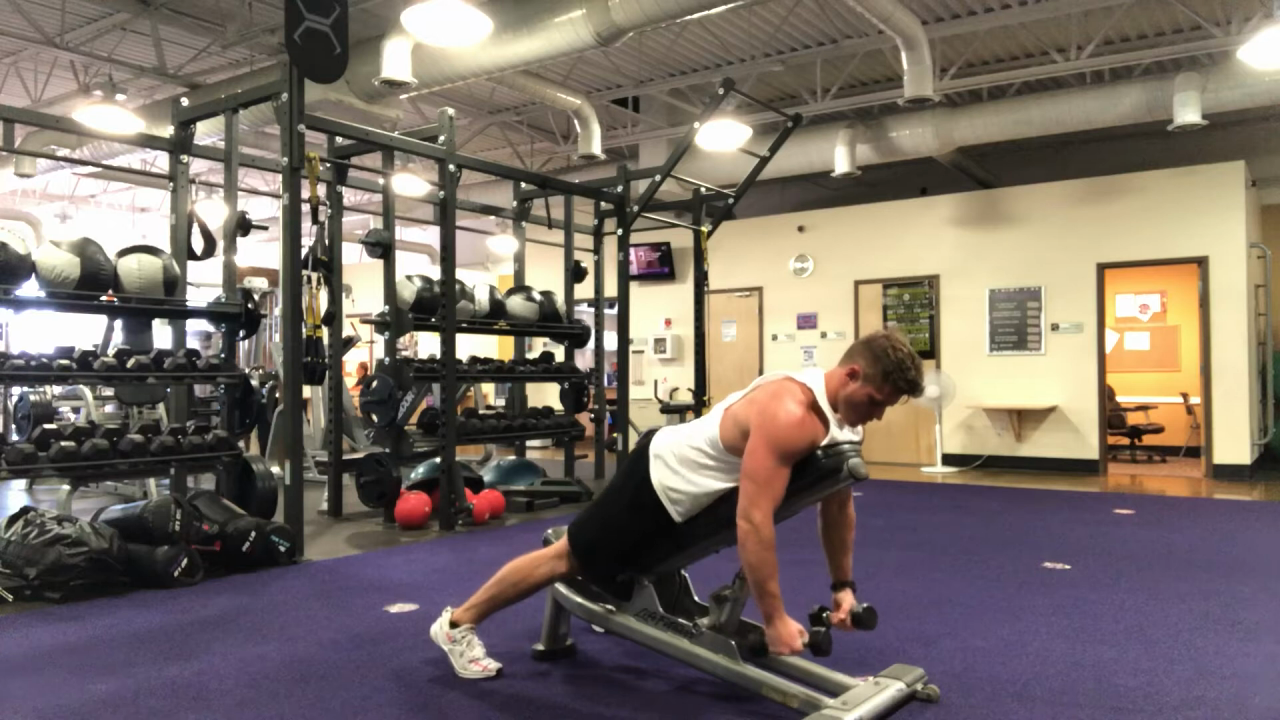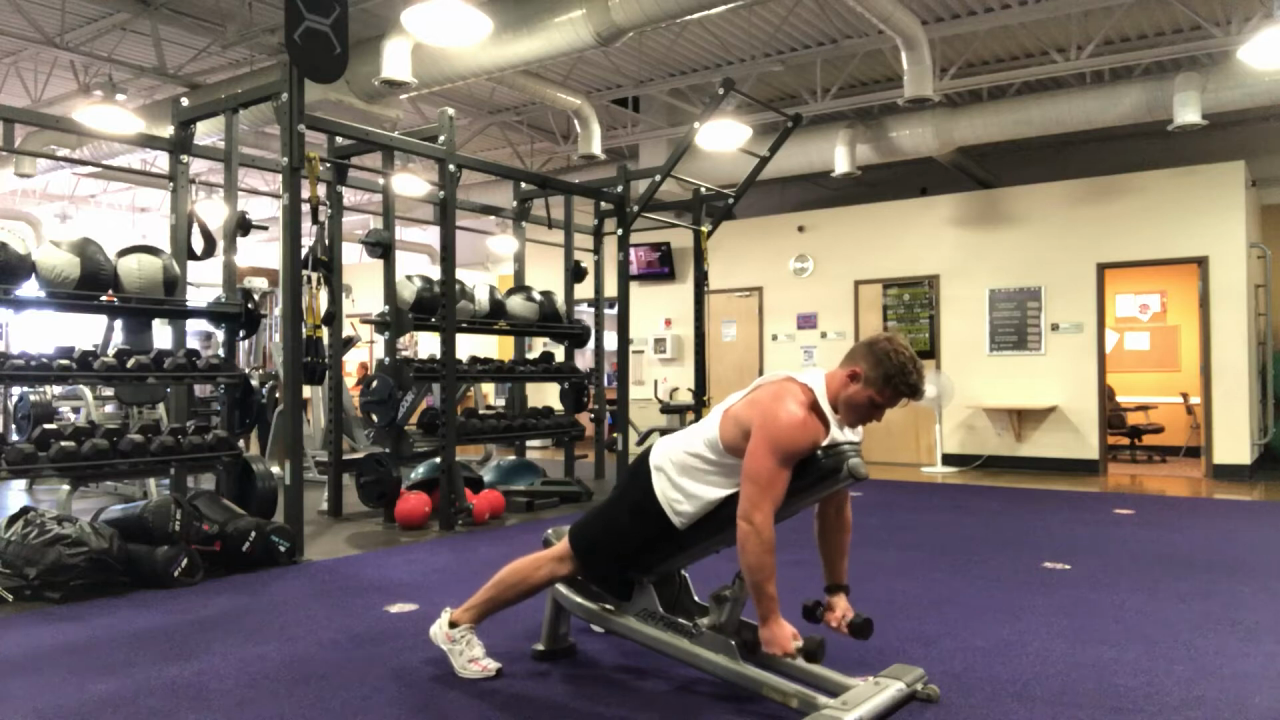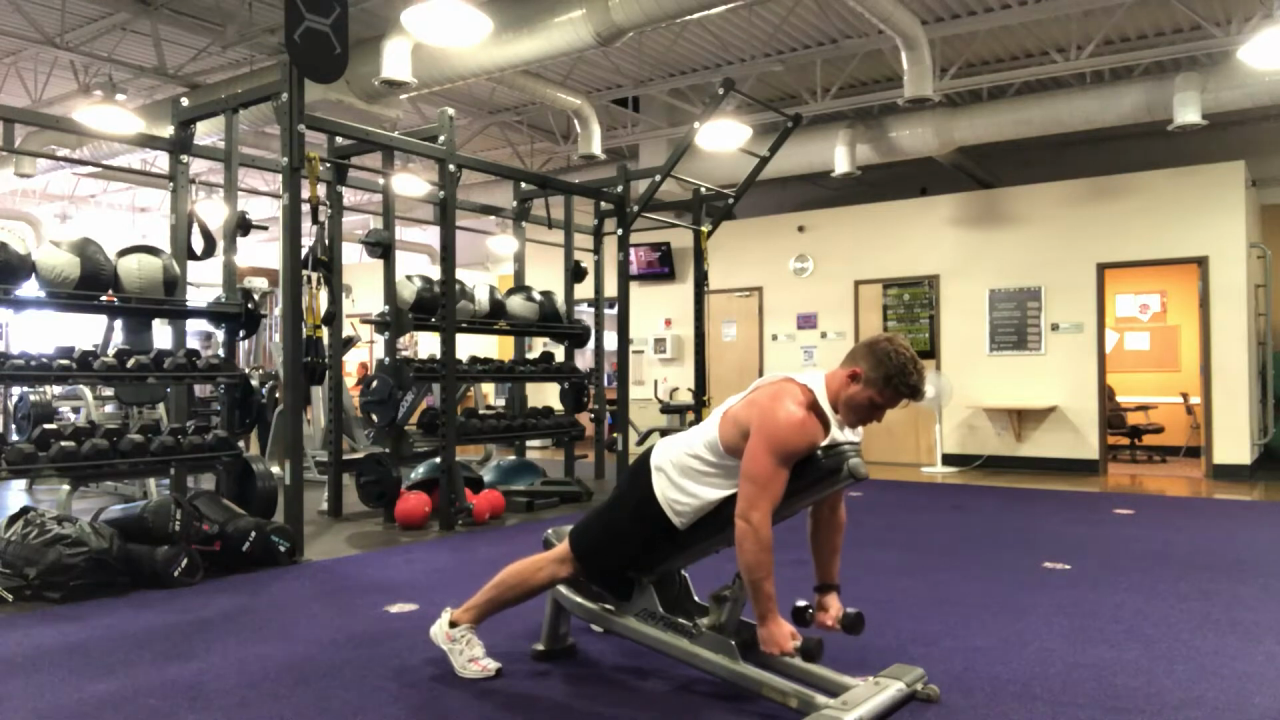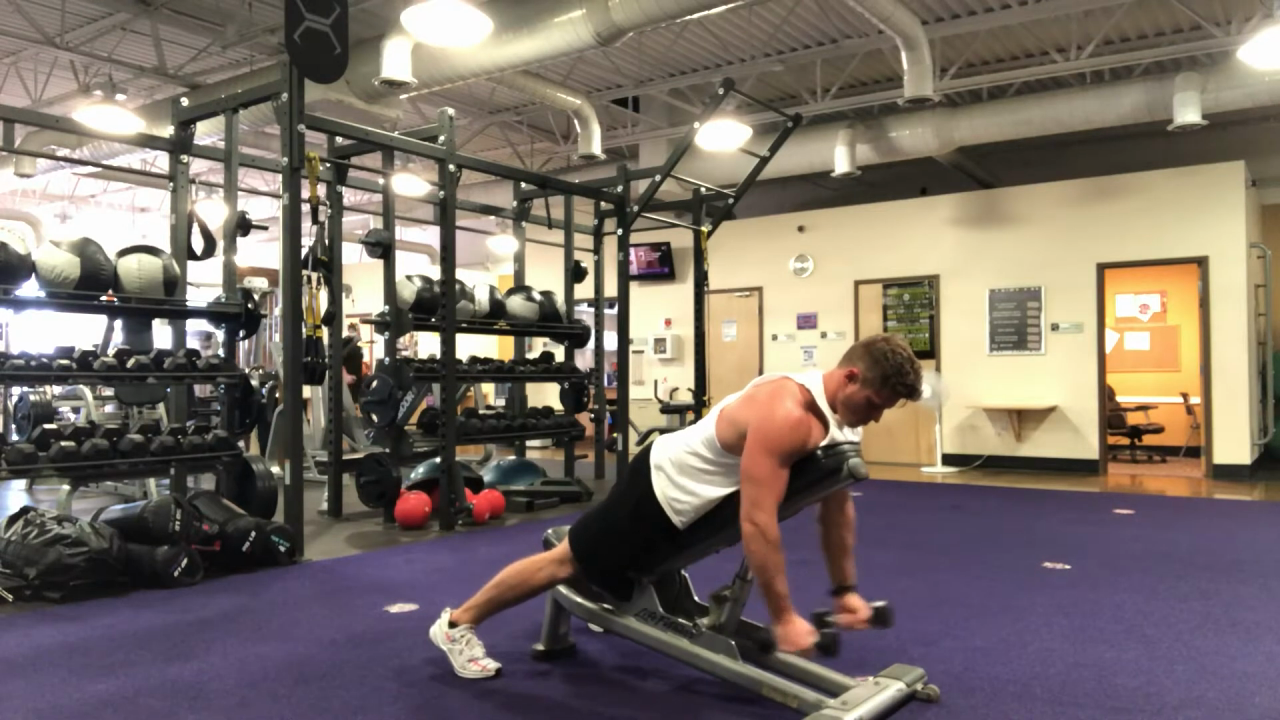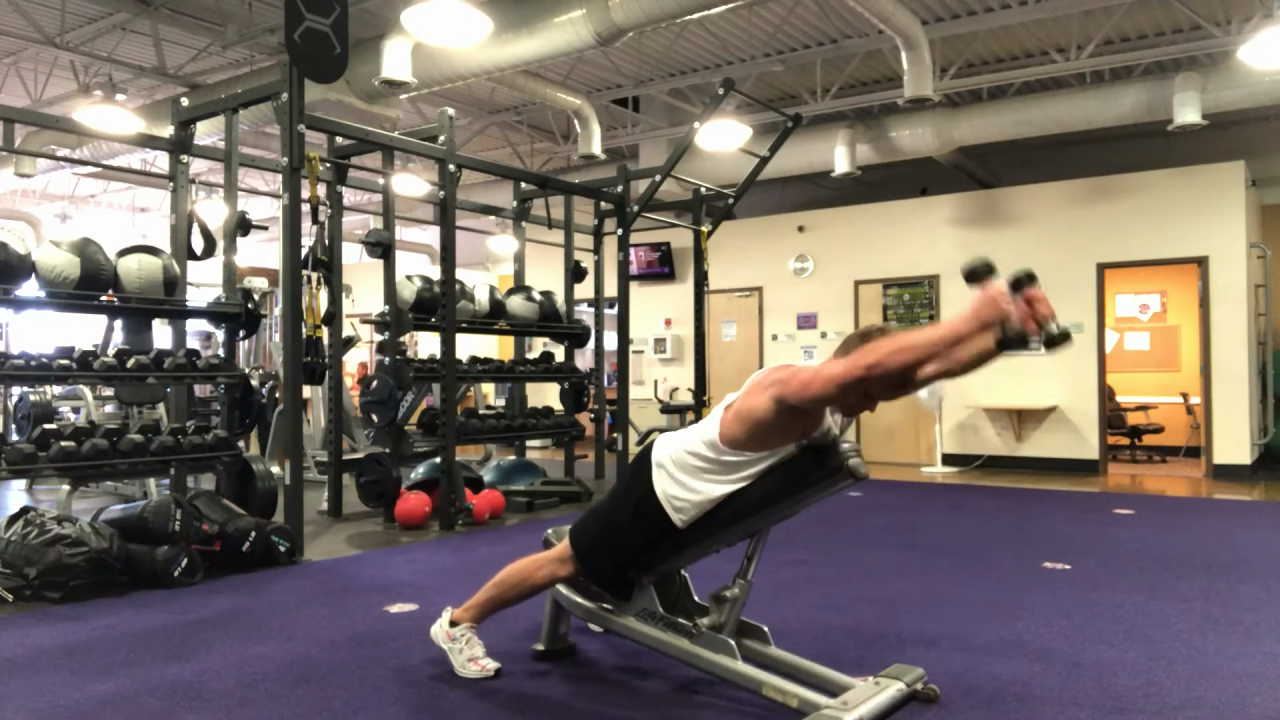
dt=0.7s
person 1, frame 1
left shoulder: (844, 416)
right shoulder: (790, 415)
left elbow: (837, 506)
right elbow: (752, 519)
left wrist: (843, 585)
right wrist: (775, 618)
left hip: (692, 492)
right hip: (661, 482)
right knee: (570, 554)
right ankle: (458, 623)
person 1, frame 2
left shoulder: (843, 416)
right shoulder: (791, 416)
left elbow: (835, 509)
right elbow: (753, 521)
left wrist: (838, 590)
right wrist: (770, 620)
left hip: (694, 496)
right hip: (665, 489)
right knee: (569, 557)
right ankle: (458, 624)
person 1, frame 3
left shoulder: (840, 415)
right shoulder: (790, 415)
left elbow: (829, 508)
right elbow: (751, 519)
left wrist: (828, 589)
right wrist: (768, 619)
left hip: (690, 500)
right hip: (662, 493)
right knee: (569, 559)
right ankle: (458, 623)
person 1, frame 4
left shoulder: (839, 414)
right shoulder: (786, 414)
left elbow: (837, 508)
right elbow: (757, 522)
left wrist: (846, 590)
right wrist: (784, 618)
left hip: (693, 504)
right hip: (663, 490)
right knee: (569, 561)
right ankle: (457, 624)
person 1, frame 5
left shoulder: (839, 393)
right shoulder: (796, 390)
left elbow: (928, 366)
right elbow: (871, 364)
left wrist: (1004, 324)
right wrist: (977, 319)
left hip: (690, 502)
right hip: (660, 492)
right knee: (567, 562)
right ankle: (459, 622)
